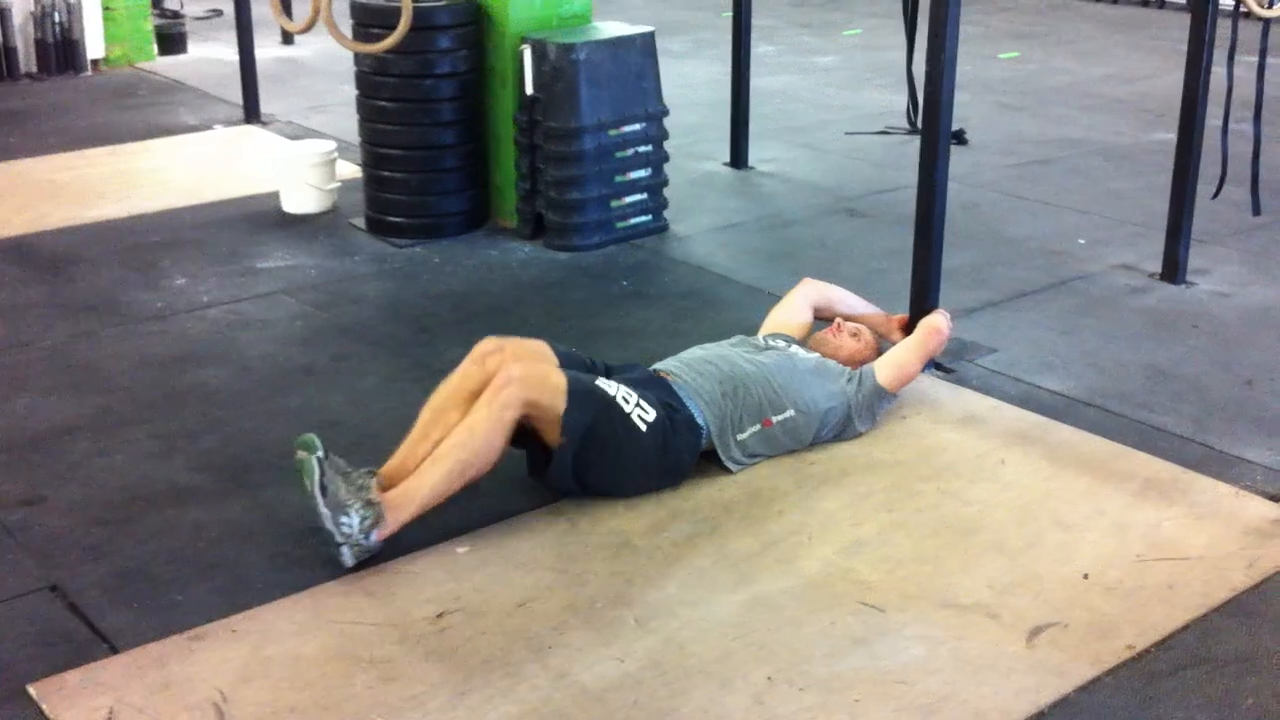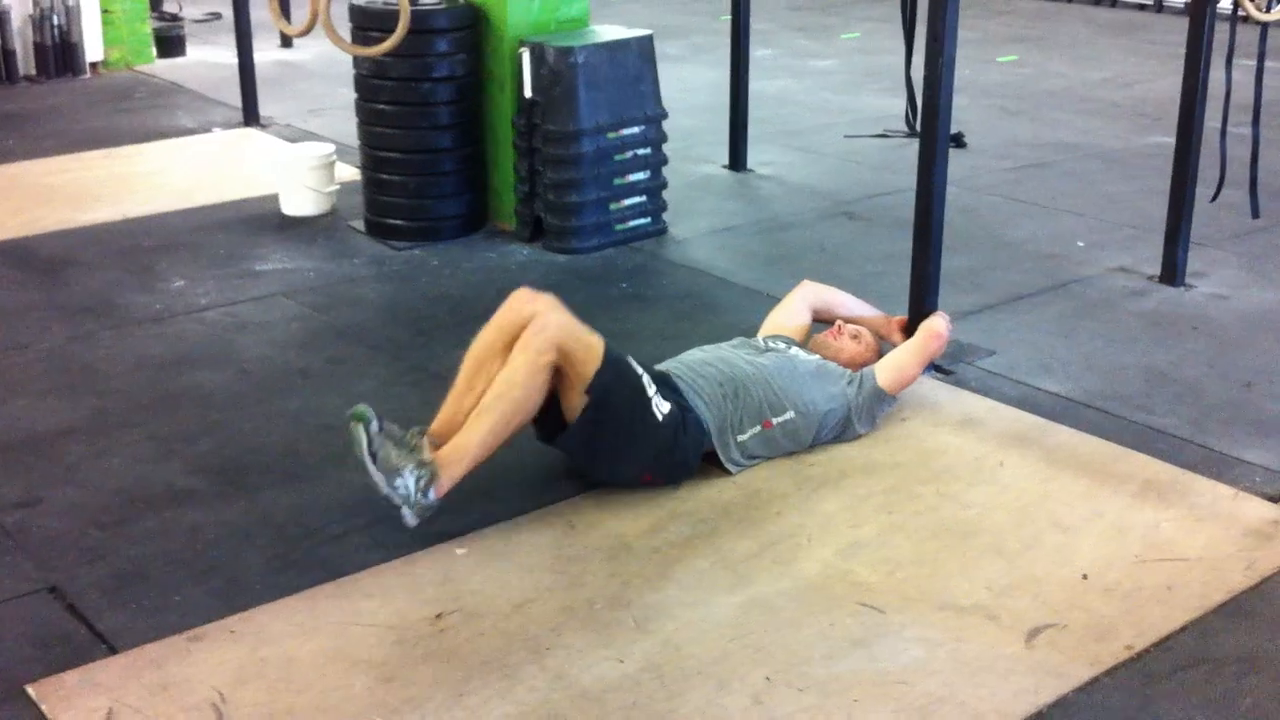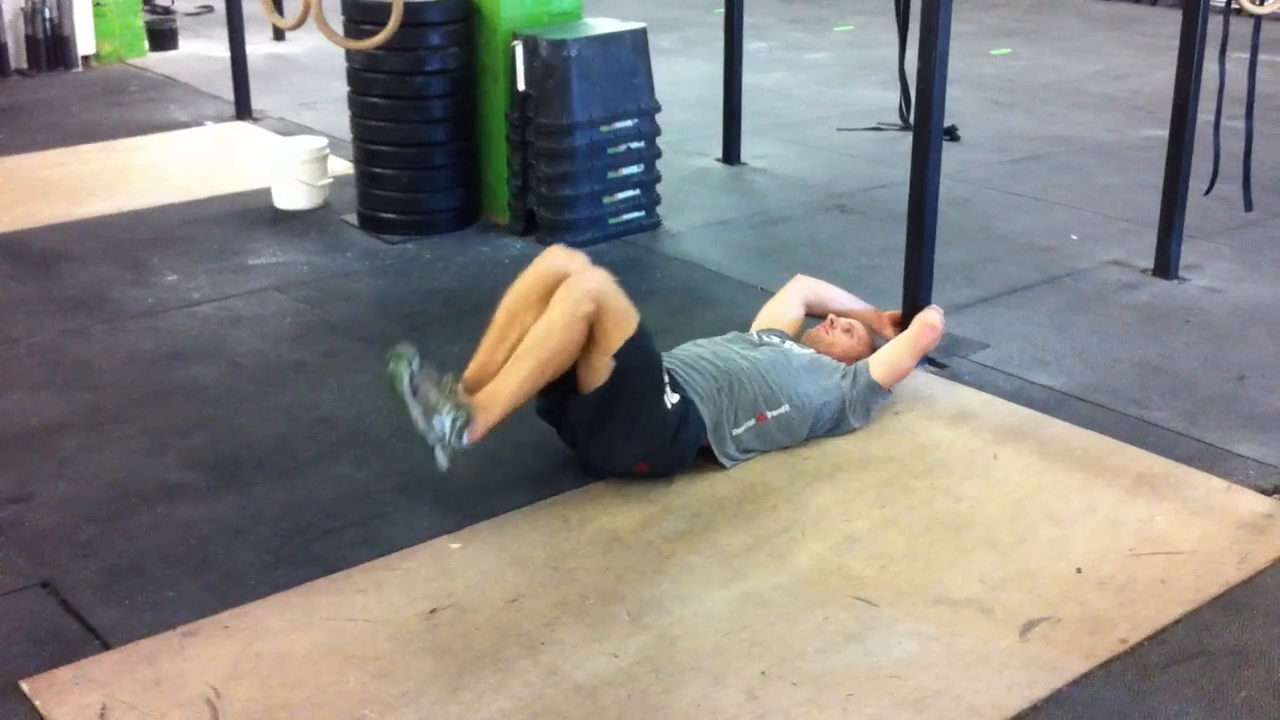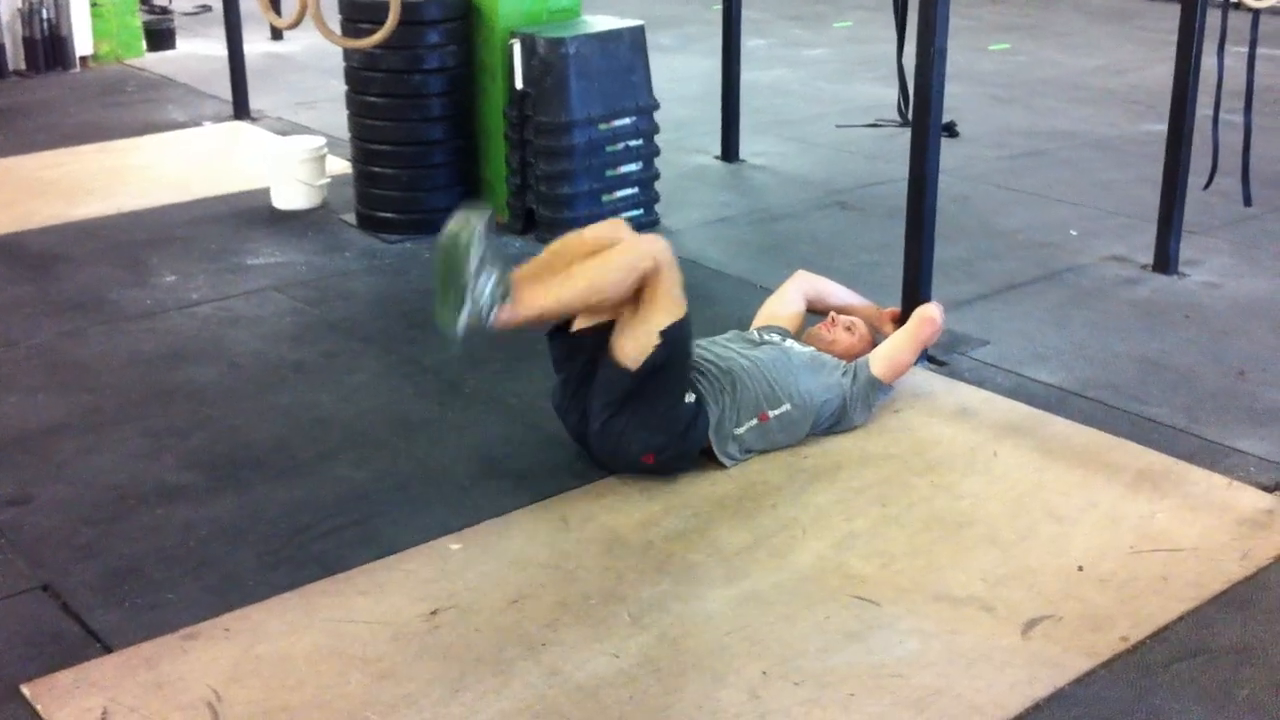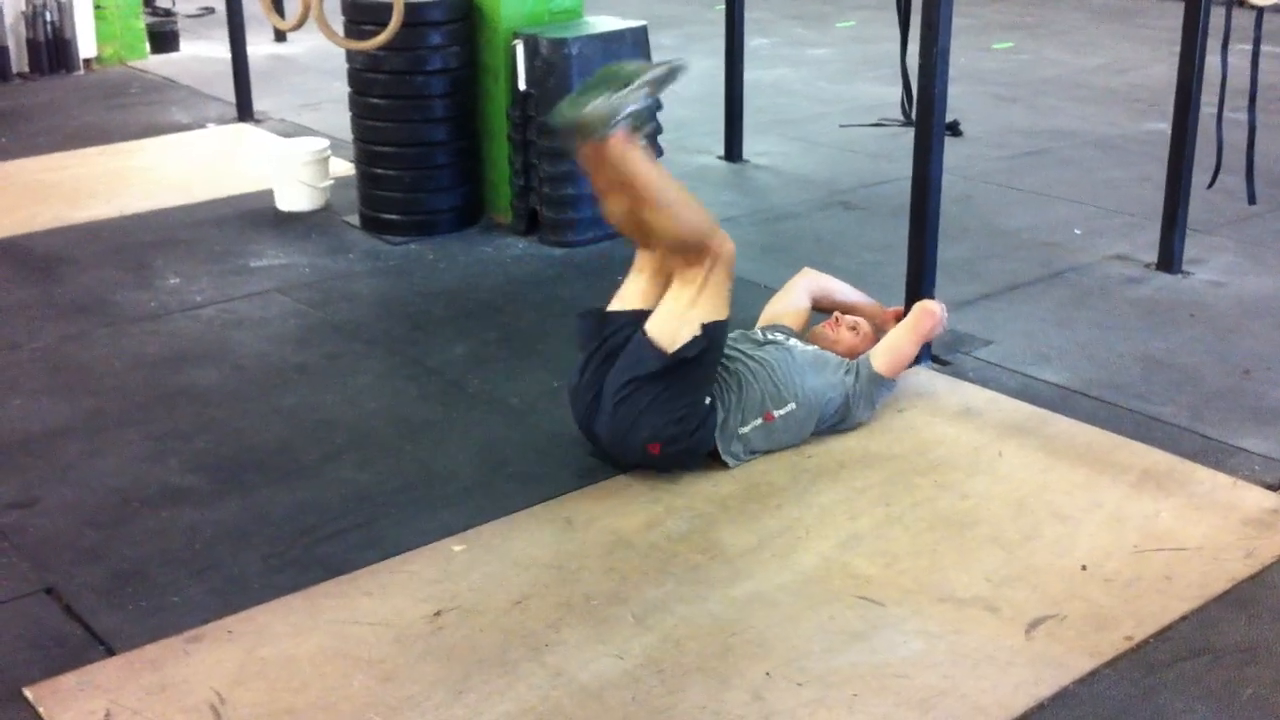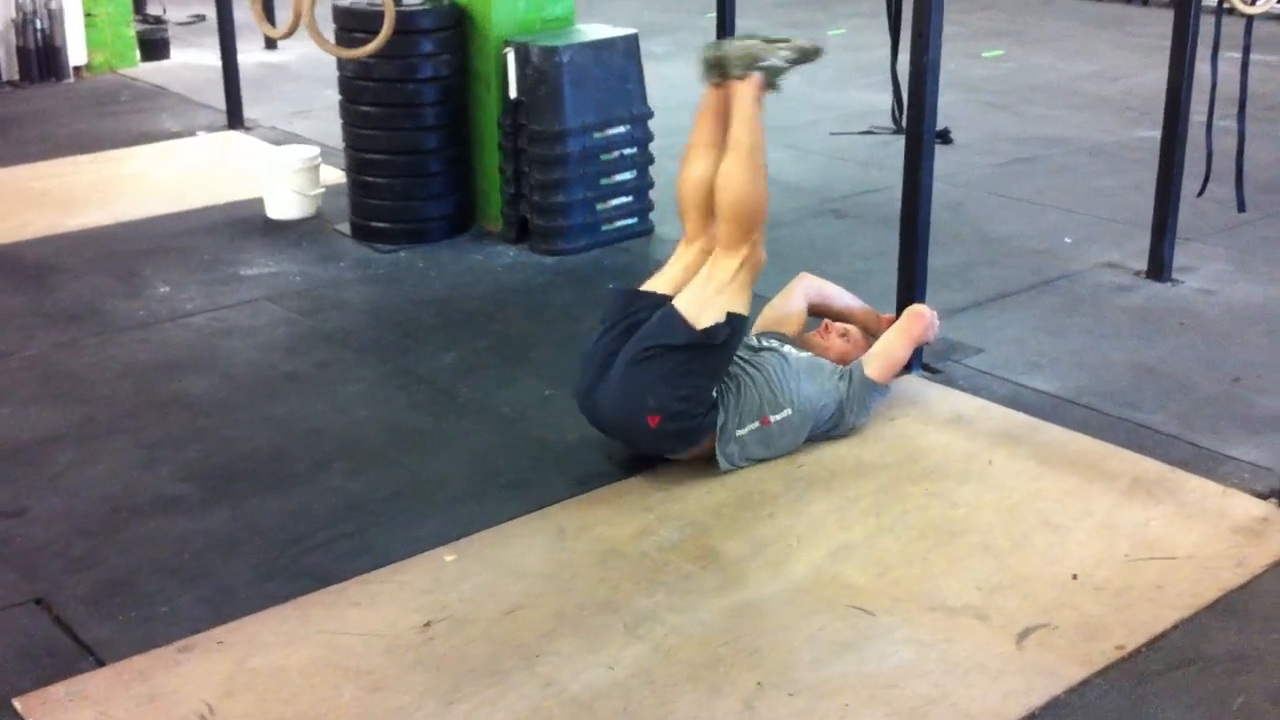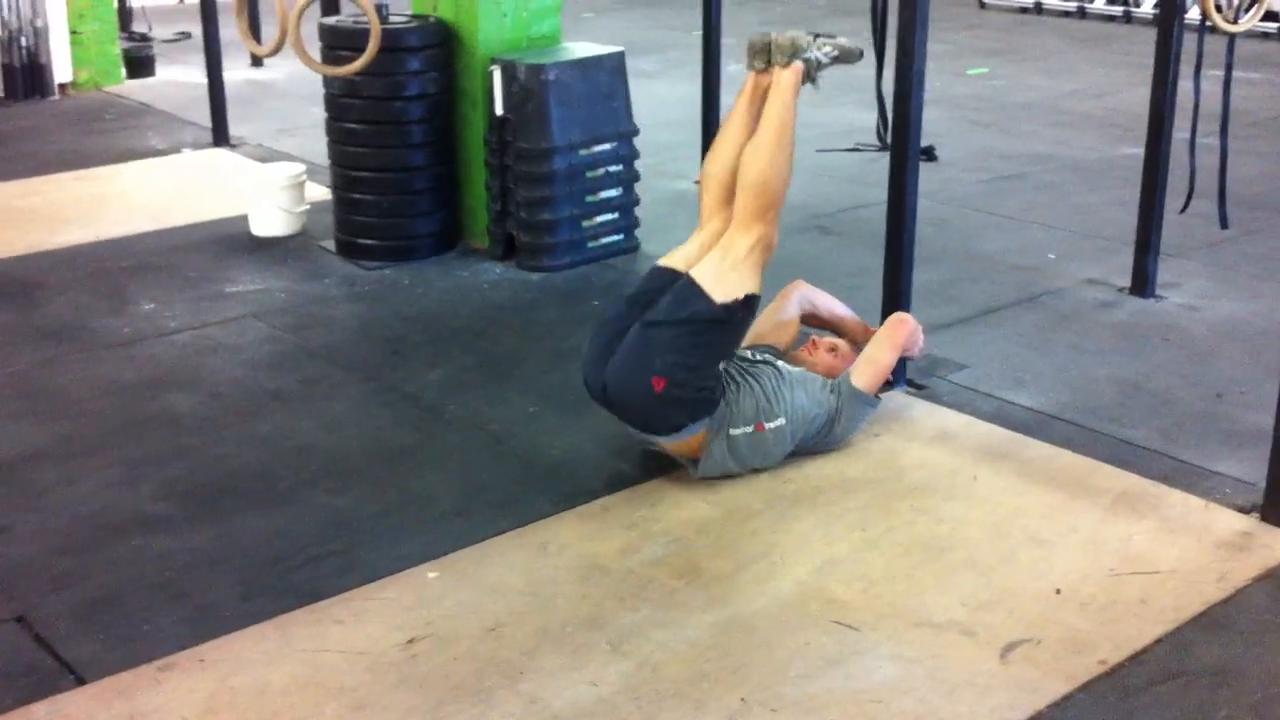
dt=0.3s
person 1, frame 1
left shoulder: (849, 397)
right shoulder: (785, 348)
left elbow: (932, 334)
right elbow: (809, 289)
right wrist: (884, 312)
left hip: (669, 434)
right hip: (642, 387)
left knee: (519, 376)
right knee: (494, 352)
left ankle: (379, 520)
right ankle: (381, 483)
person 1, frame 2
left shoulder: (847, 396)
right shoulder: (786, 349)
left elbow: (933, 335)
right elbow: (809, 291)
right wrist: (885, 315)
left hip: (668, 434)
right hip: (651, 394)
left knee: (551, 327)
right knee: (525, 305)
left ankle: (432, 480)
right ankle: (430, 446)
person 1, frame 3
left shoulder: (842, 392)
right shoulder: (774, 345)
left elbow: (927, 328)
right elbow: (802, 287)
right wrist: (878, 312)
left hip: (656, 432)
right hip: (598, 411)
left knee: (592, 286)
right knee: (560, 262)
left ankle: (467, 421)
right ankle: (463, 391)
person 1, frame 4
left shoulder: (846, 388)
right shoulder: (774, 341)
left elbow: (927, 321)
right elbow: (802, 282)
right wrist: (876, 308)
left hip: (655, 426)
right hip: (603, 397)
left knee: (652, 254)
right knee: (613, 236)
left ankle: (501, 308)
right ankle: (503, 291)
person 1, frame 5
left shoulder: (849, 388)
right shoulder: (777, 344)
left elbow: (928, 316)
right elbow: (807, 280)
right wrist: (883, 312)
left hip: (656, 426)
left knee: (709, 251)
right knee: (663, 242)
left ankle: (610, 135)
right ankle: (598, 138)
person 1, frame 6
left shoulder: (844, 395)
right shoulder: (773, 349)
left elbow: (918, 319)
right elbow: (805, 285)
right wrist: (879, 317)
left hip: (659, 404)
left knee: (741, 248)
right knee: (702, 239)
right ankle: (726, 87)
person 1, frame 7
left shoulder: (833, 411)
right shoulder: (761, 366)
left elbow: (901, 326)
right elbow: (797, 294)
right wrist: (867, 331)
left hip: (664, 390)
right hip: (628, 370)
left knee: (752, 229)
